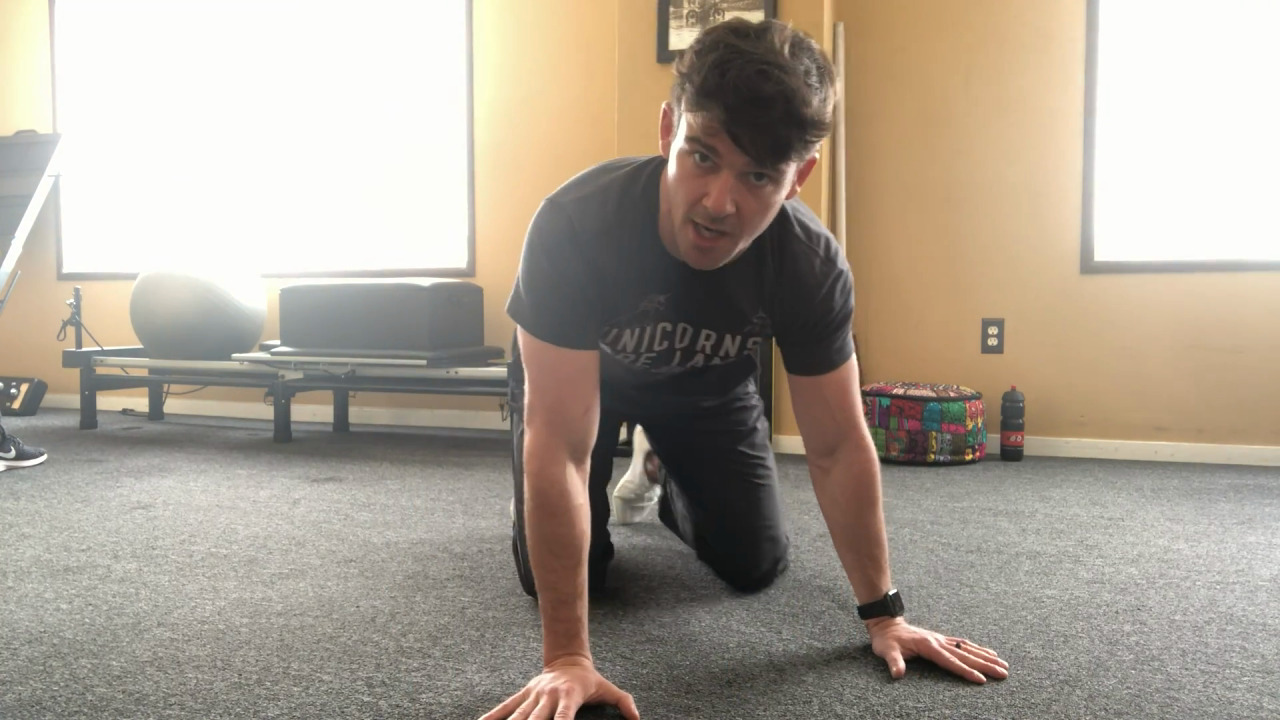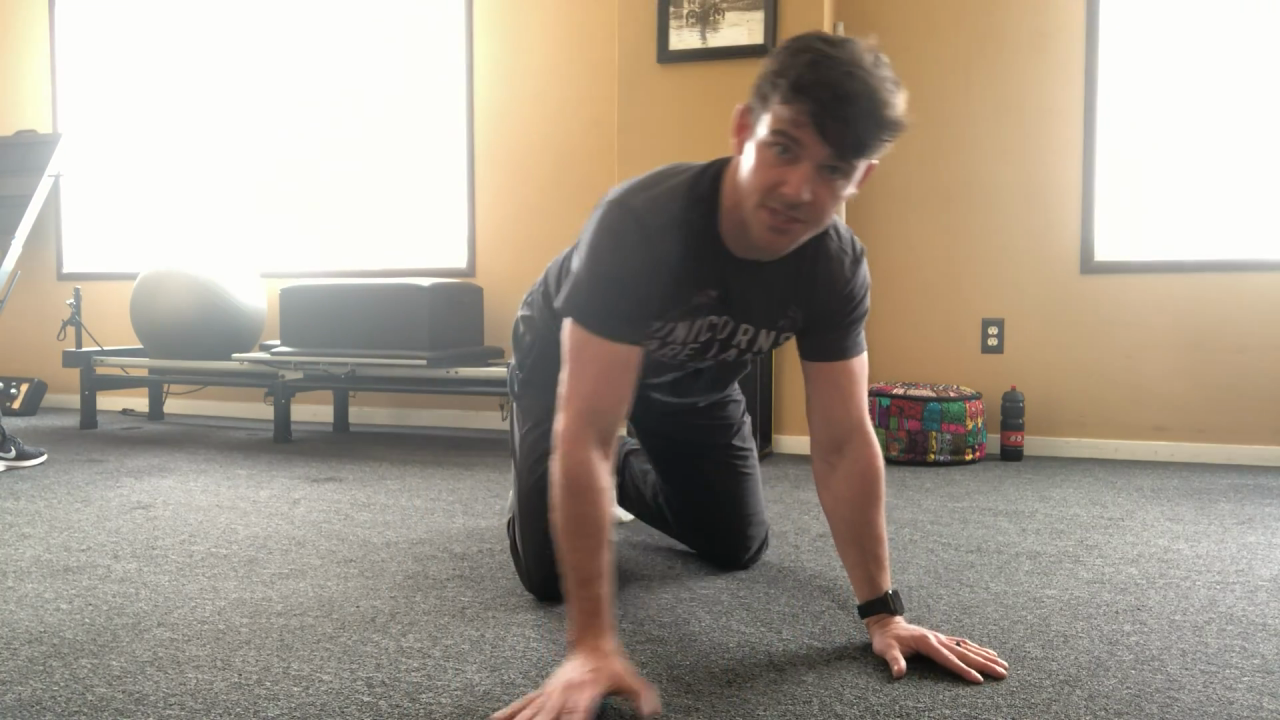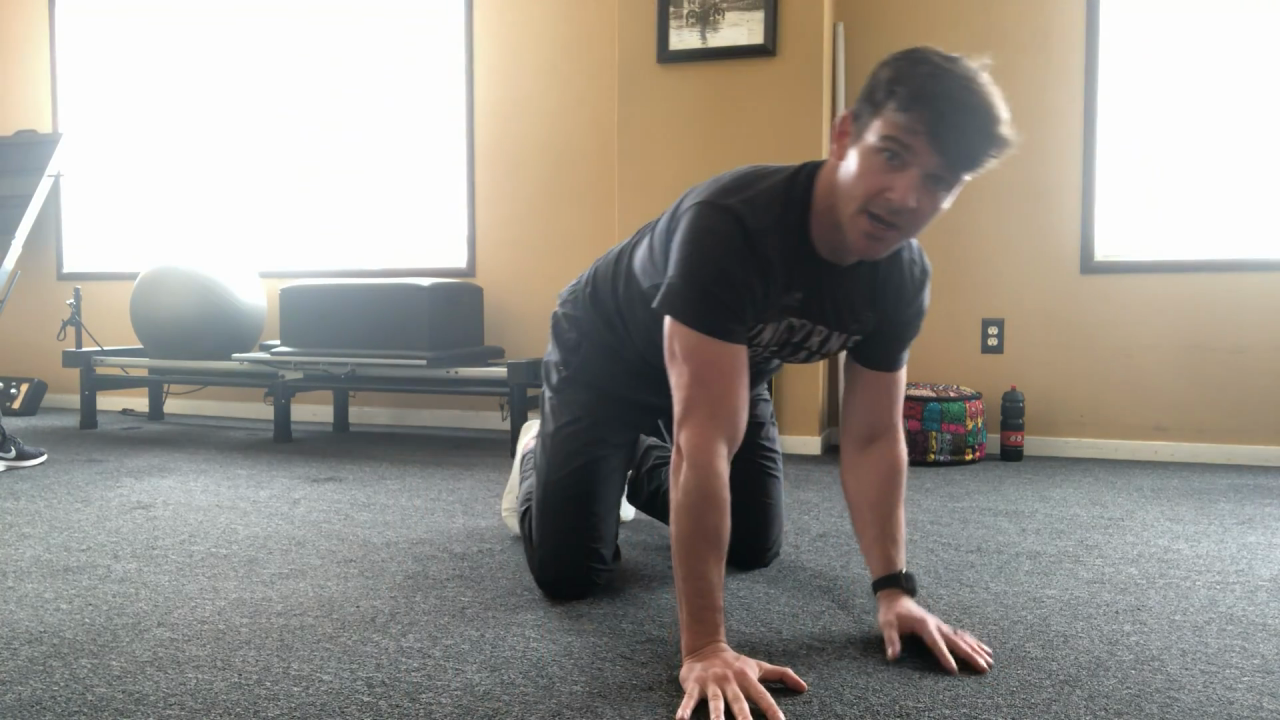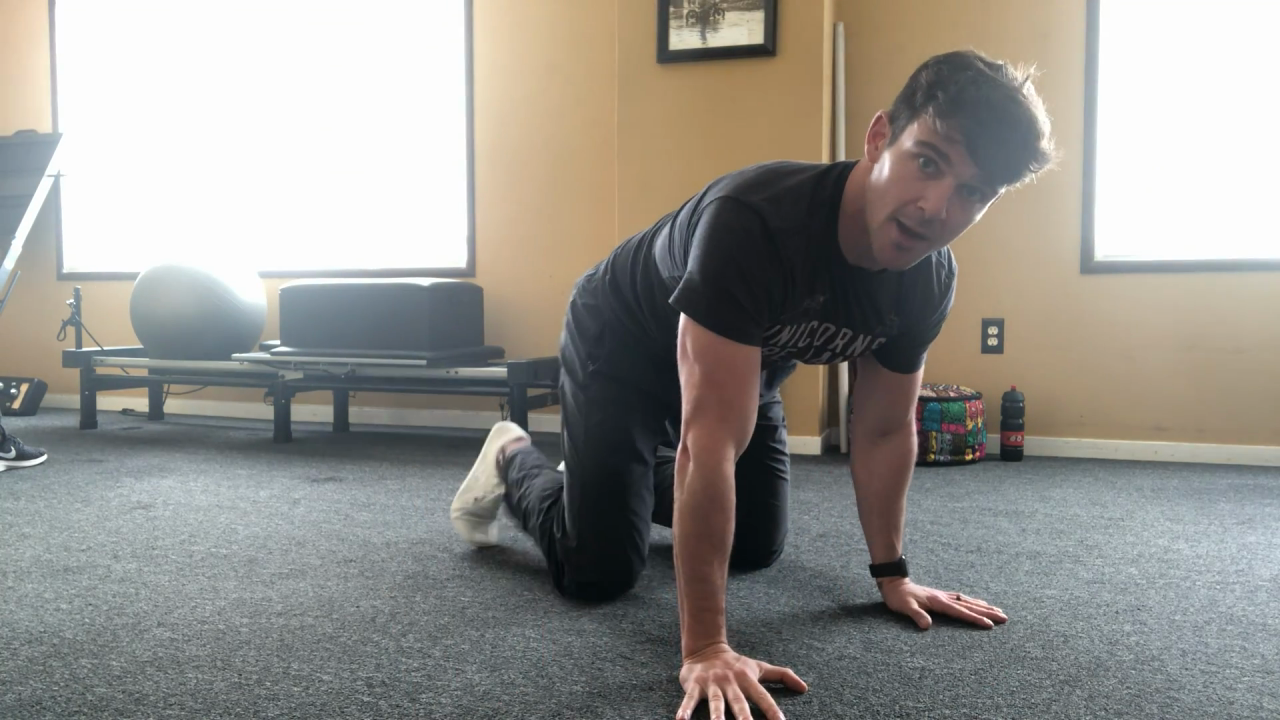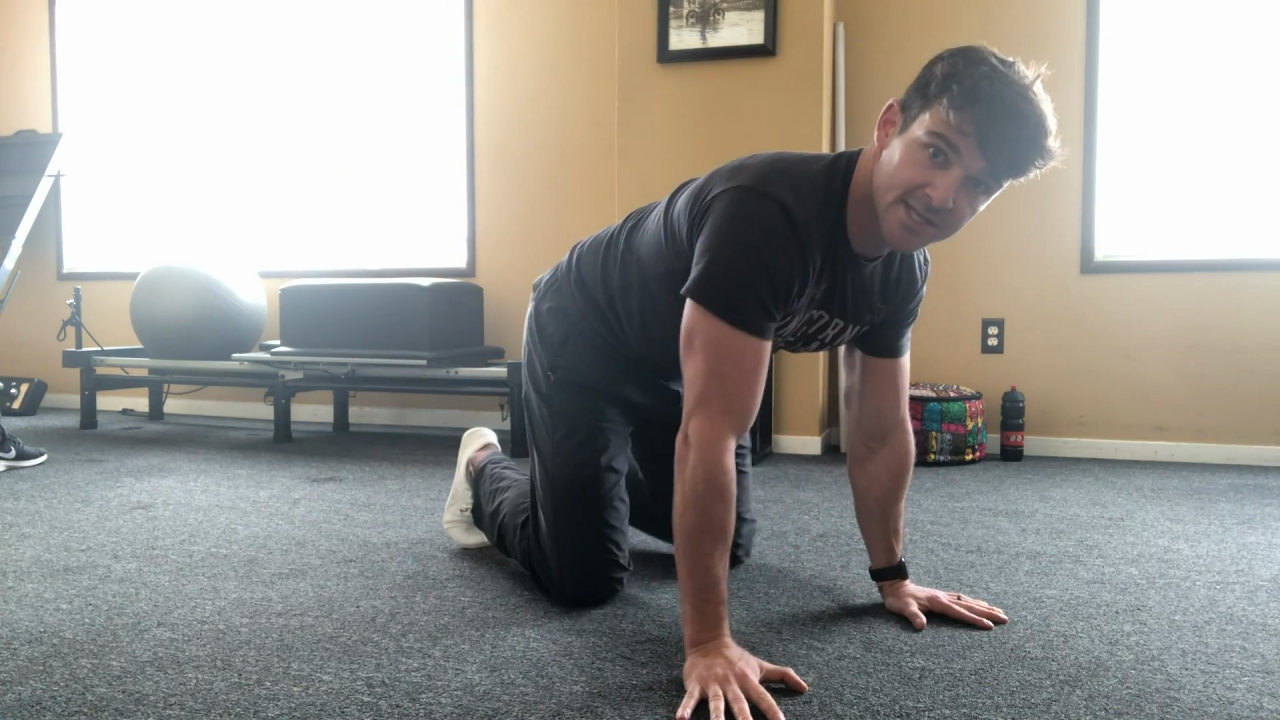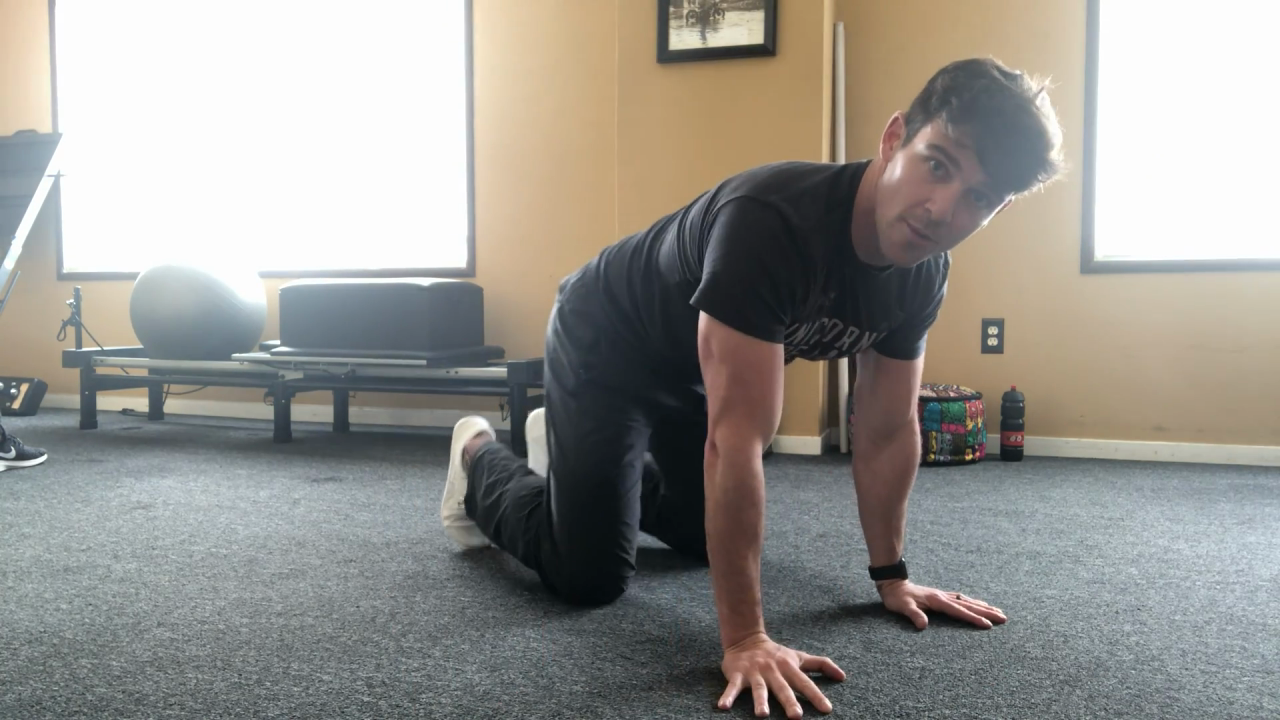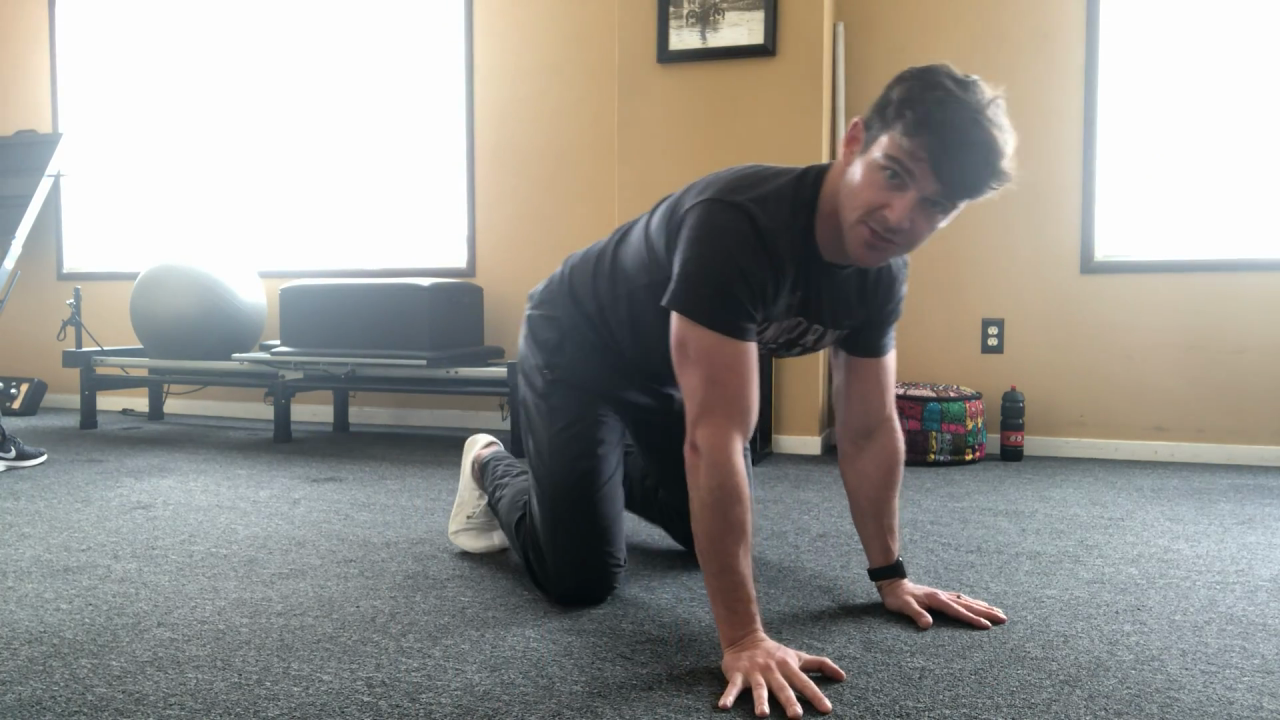
dt=0.4s
person 1, frame 1
left shoulder: (809, 262)
right shoulder: (576, 224)
left elbow: (837, 446)
right elbow: (561, 445)
left wrist: (881, 612)
right wrist: (566, 658)
left hip: (704, 382)
right hip: (580, 371)
left knee: (754, 566)
right knee: (552, 574)
left ankle: (666, 477)
person 1, frame 2
left shoulder: (837, 266)
right shoulder: (638, 224)
left elbow: (844, 445)
right elbow: (585, 437)
left wrist: (881, 611)
right wrist: (592, 644)
left hip: (693, 379)
right hip: (566, 360)
left knee: (738, 547)
right knee: (552, 575)
left ankle: (632, 472)
right ankle: (552, 489)
person 1, frame 3
left shoulder: (904, 277)
right shoulder: (731, 224)
left elbow: (872, 440)
right elbow: (706, 441)
left wrist: (893, 587)
right wrist: (704, 648)
left hip: (730, 371)
right hip: (604, 357)
left knee: (756, 549)
right knee: (570, 573)
left ankle: (641, 471)
right ankle: (536, 460)
person 1, frame 4
left shoulder: (929, 280)
right shoulder: (755, 222)
left elbow: (884, 432)
right elbow: (711, 444)
left wrist: (891, 573)
right wrist: (705, 649)
left hip: (745, 367)
right hip: (621, 346)
left knee: (757, 550)
right knee: (600, 572)
left ankle: (645, 476)
right ankle: (515, 462)
person 1, frame 5
left shoulder: (901, 268)
right shoulder: (767, 212)
left elbow: (879, 434)
right elbow: (711, 434)
left wrist: (891, 576)
right wrist: (708, 645)
left hip: (681, 356)
right hip: (582, 340)
left knee: (729, 545)
right knee: (585, 578)
left ankle: (609, 470)
right ankle: (486, 471)
person 1, frame 6
left shoulder: (922, 272)
right shoulder: (772, 222)
left elbow: (887, 432)
right elbow: (737, 441)
left wrist: (891, 575)
right wrist: (745, 639)
left hip: (692, 366)
right hip: (604, 342)
left knee: (712, 536)
right knee: (591, 577)
left ankle: (567, 444)
right ankle: (481, 461)
person 1, frame 7
left shoulder: (879, 272)
right shoulder: (737, 224)
left elbow: (869, 431)
right elbow: (716, 439)
left wrist: (889, 575)
right wrist: (743, 639)
left hip: (671, 366)
right hip: (576, 347)
left knee: (712, 530)
right knee: (584, 577)
left ankle: (612, 458)
right ankle: (493, 468)
